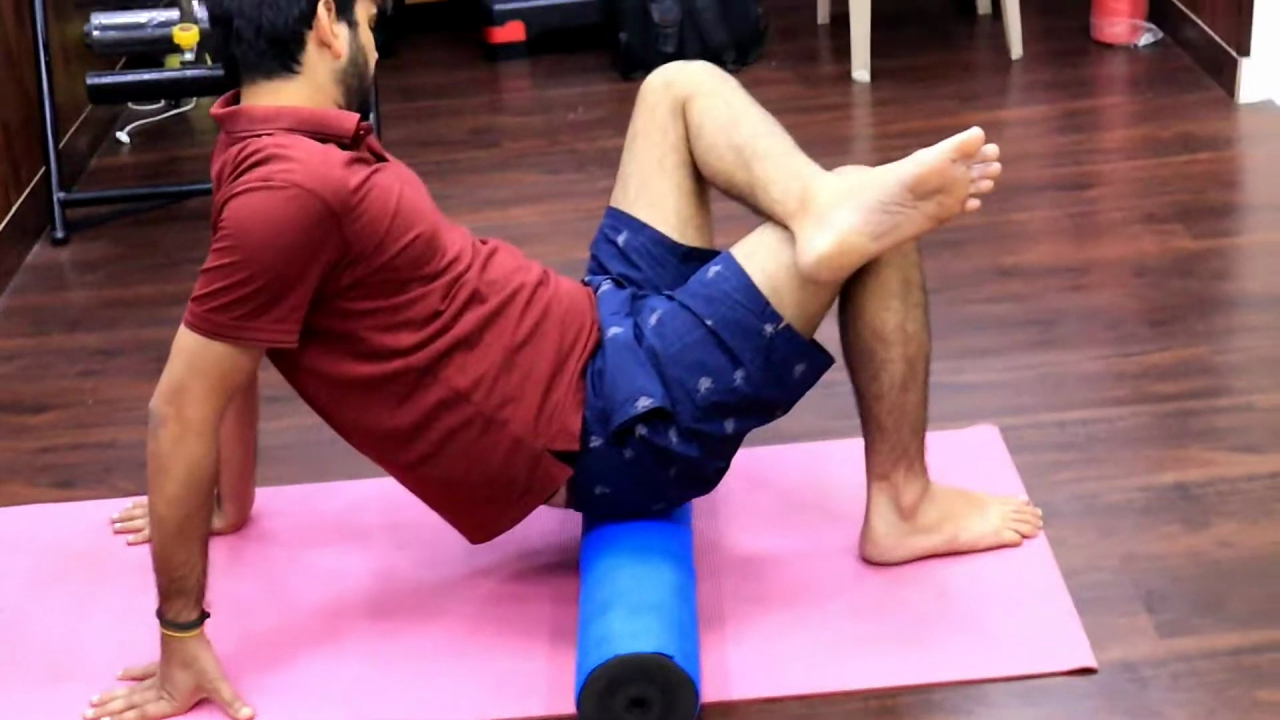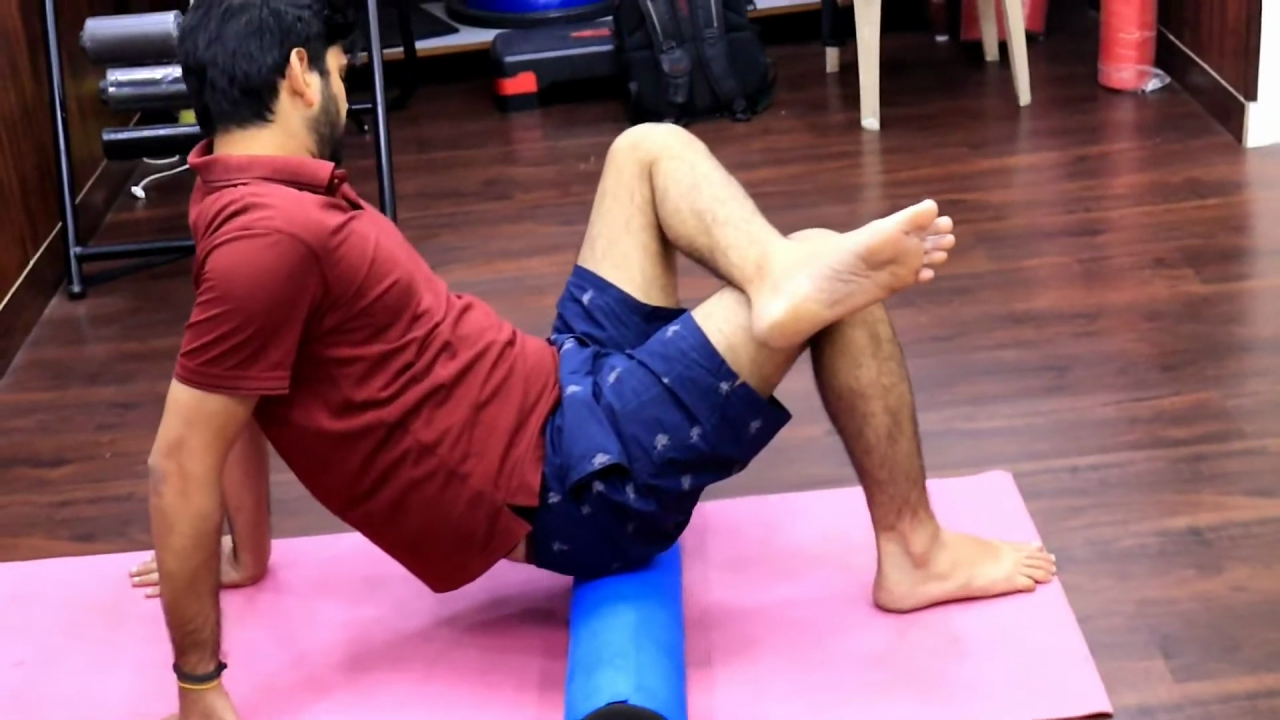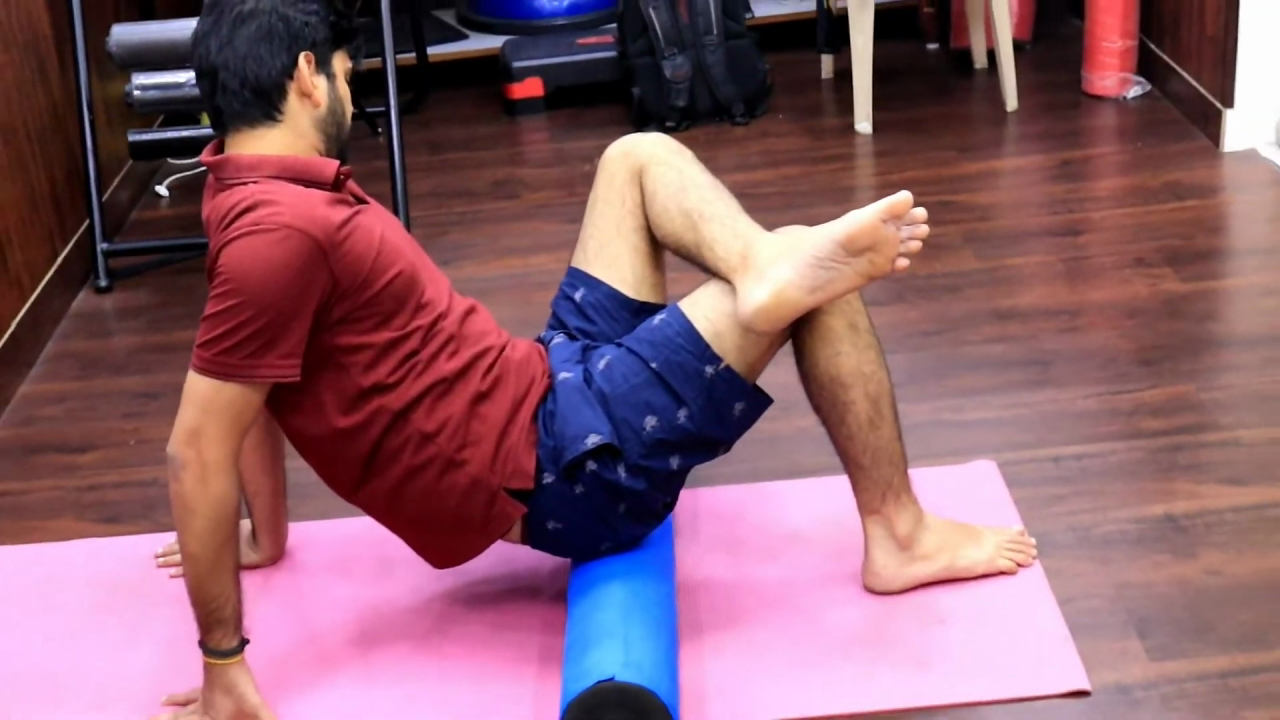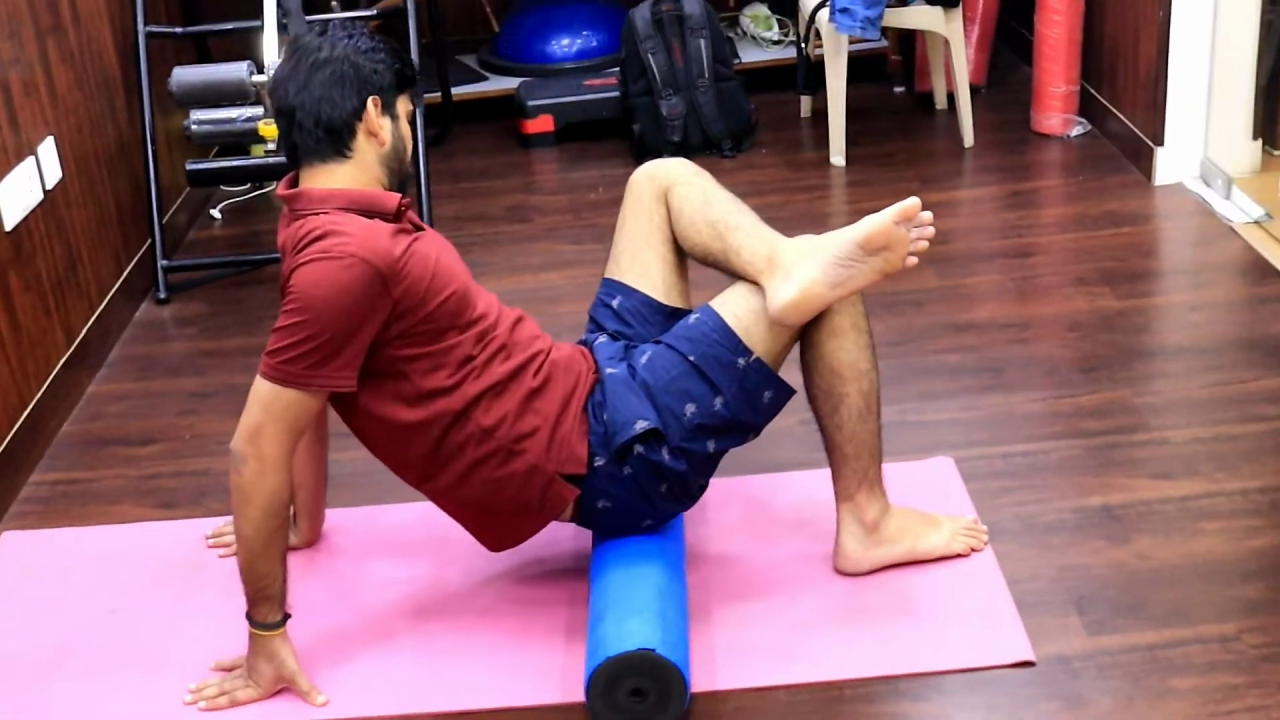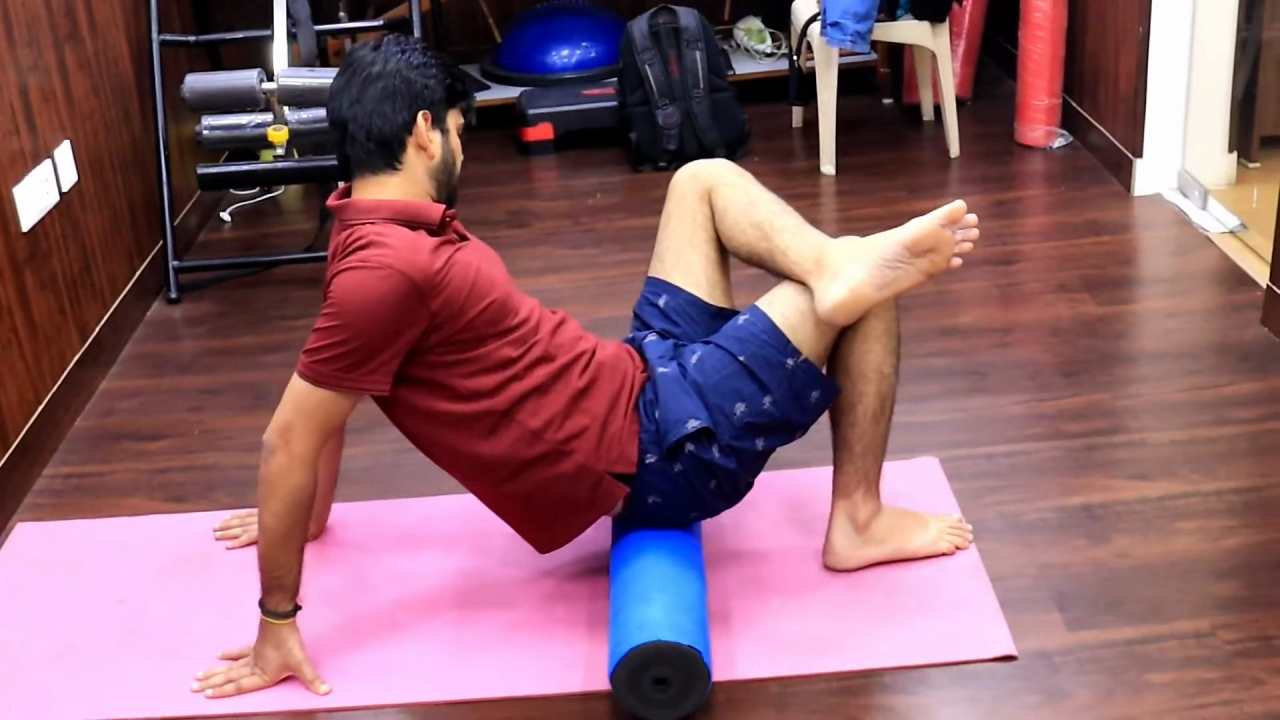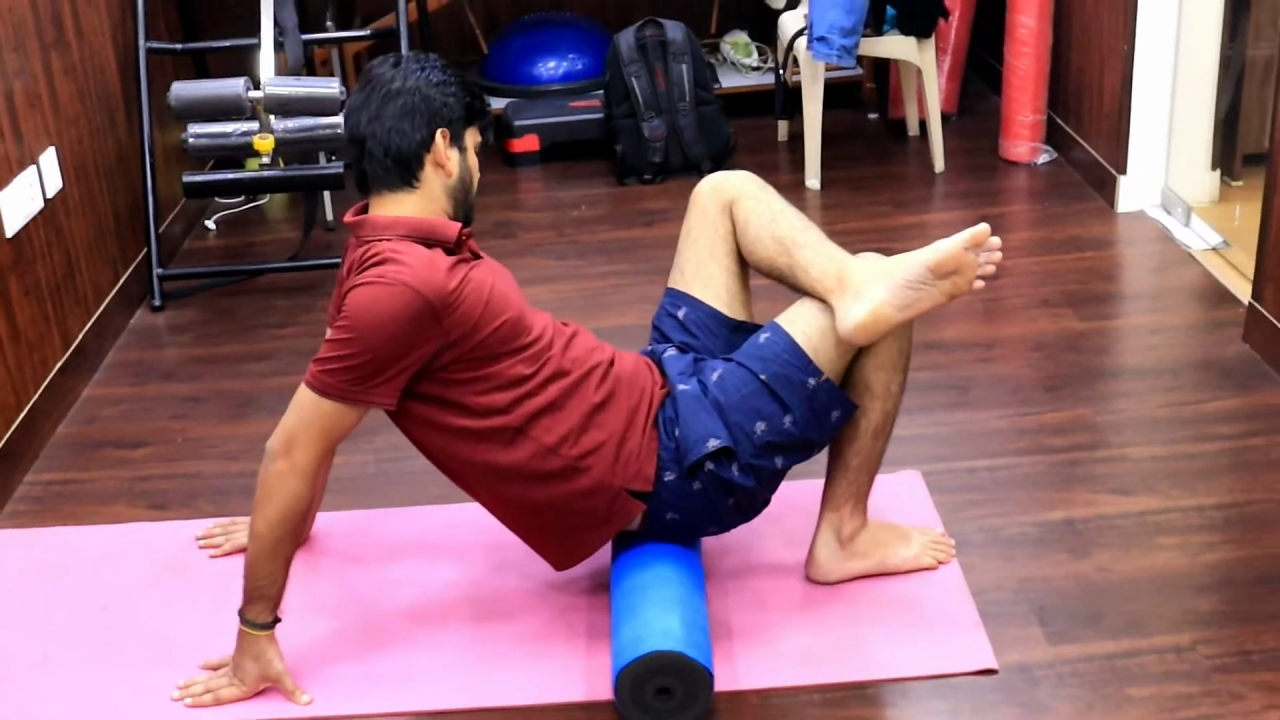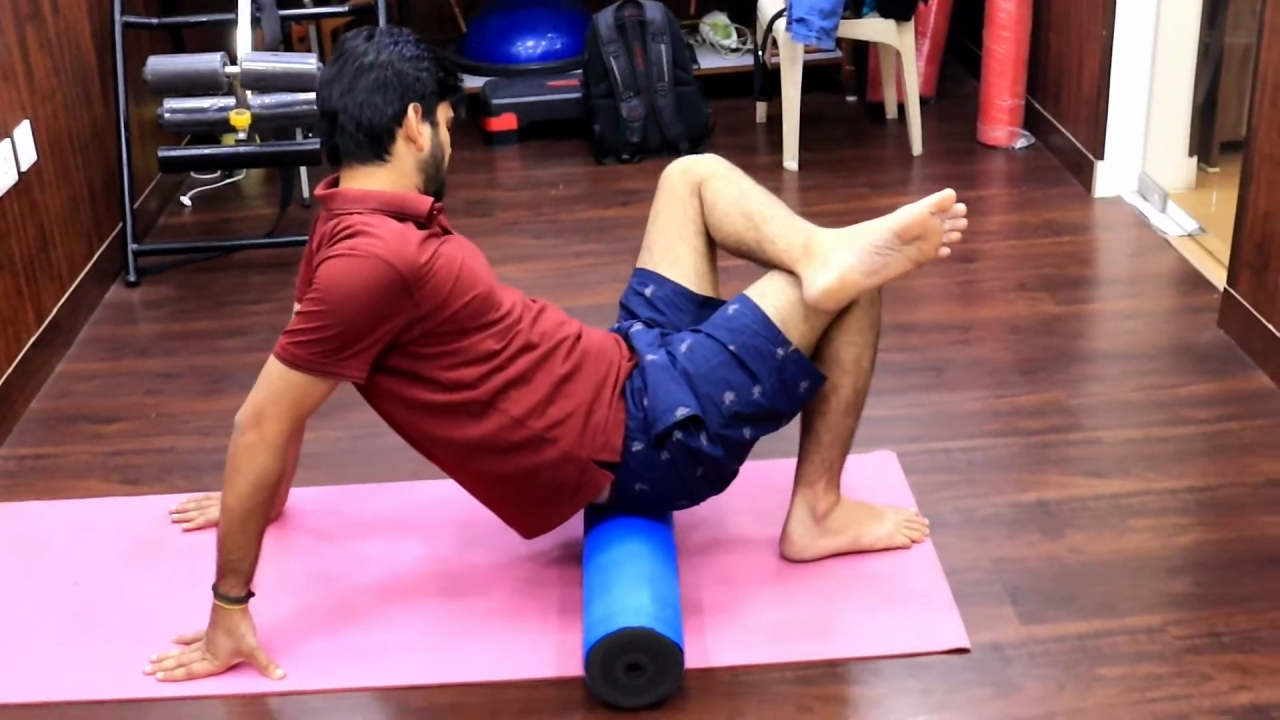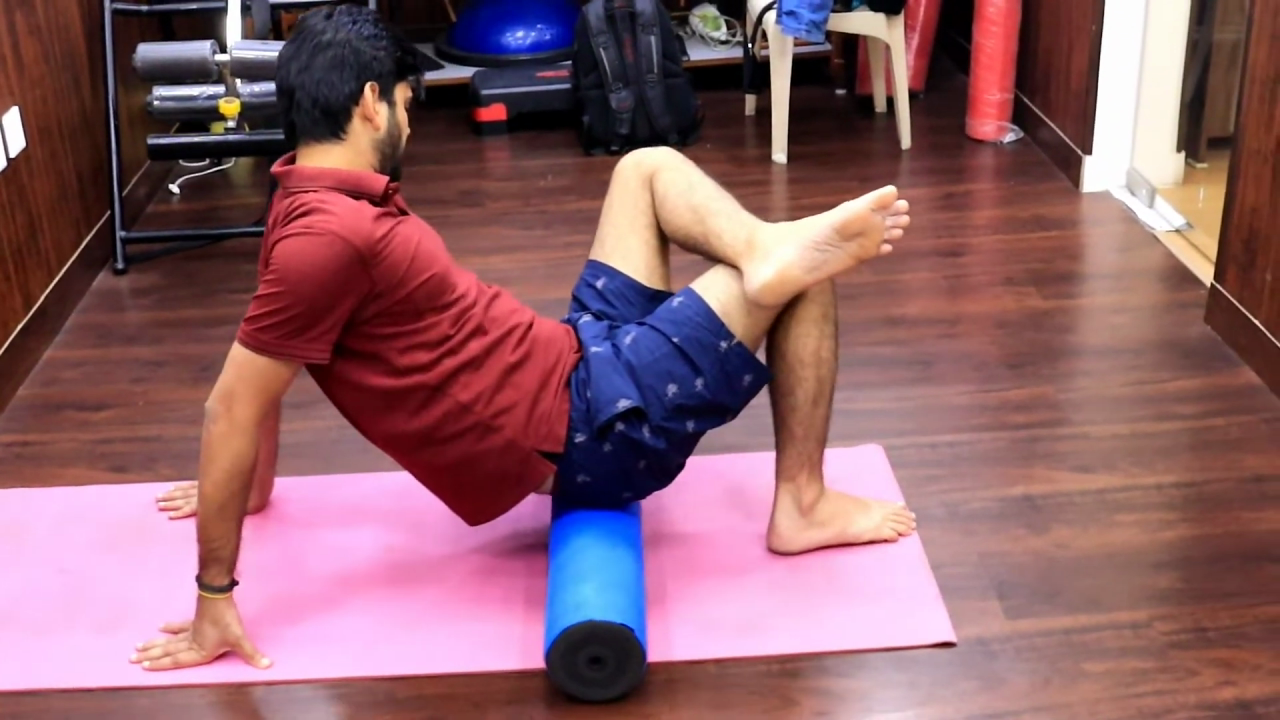
dt=0.4s
person 1, frame 1
left shoulder: (271, 143)
right shoulder: (296, 186)
left elbow: (231, 366)
right elbow: (179, 410)
left wrist: (232, 503)
right wrist: (181, 640)
left hip: (593, 335)
right hip: (608, 421)
left knee: (684, 87)
right knee: (870, 220)
left ankle: (820, 215)
right ankle: (906, 506)
person 1, frame 2
left shoulder: (252, 194)
right shoulder: (274, 234)
left elbow: (244, 409)
right elbow: (179, 464)
left wrist: (250, 551)
left hip: (562, 391)
right hip: (571, 475)
left knee: (652, 150)
right knee: (836, 277)
left ankle: (777, 279)
right ankle: (917, 551)
person 1, frame 3
left shoulder: (262, 193)
right shoulder: (282, 229)
left elbow: (260, 396)
right elbow: (197, 450)
left wrist: (266, 534)
left hip: (558, 384)
right hip: (563, 466)
left knee: (642, 158)
right knee: (818, 282)
left ankle: (767, 266)
right ankle: (900, 533)
person 1, frame 4
left shoulder: (328, 222)
right shoulder: (349, 256)
left elbow: (303, 395)
right elbow: (257, 446)
left wrist: (306, 521)
right wrist: (267, 634)
left hip: (600, 382)
right hip: (613, 449)
left knee: (664, 179)
right knee: (828, 287)
left ankle: (792, 267)
right ankle: (868, 521)
person 1, frame 5
left shoulder: (380, 232)
right shoulder: (390, 268)
left elbow: (325, 386)
right elbow: (288, 440)
right wrist: (277, 626)
left hip: (644, 381)
right hip: (660, 445)
left knee: (705, 181)
right knee: (865, 292)
left ankle: (835, 265)
right ankle: (860, 519)
person 1, frame 6
left shoulder: (389, 246)
right shoulder: (405, 285)
left elbow: (328, 374)
right elbow: (292, 448)
right wrist: (256, 636)
left hip: (660, 392)
right hip: (678, 458)
left knee: (728, 191)
right knee: (882, 307)
left ankle: (856, 284)
right ankle: (846, 533)
person 1, frame 7
left shoulder: (357, 222)
right shoulder: (376, 257)
left elbow: (298, 349)
right elbow: (261, 421)
right wrist: (230, 610)
left hip: (625, 369)
right hip: (644, 431)
left knee: (696, 175)
right knee: (852, 282)
left ankle: (824, 252)
right ankle: (821, 510)
person 1, frame 8
left shoulder: (320, 199)
right shoulder: (332, 234)
left elbow: (265, 376)
right elbow: (230, 407)
left wrist: (259, 486)
right wrist: (215, 597)
left hip: (576, 361)
right hip: (590, 424)
left knee: (649, 167)
right knee: (805, 275)
left ankle: (765, 249)
right ankle: (805, 505)
